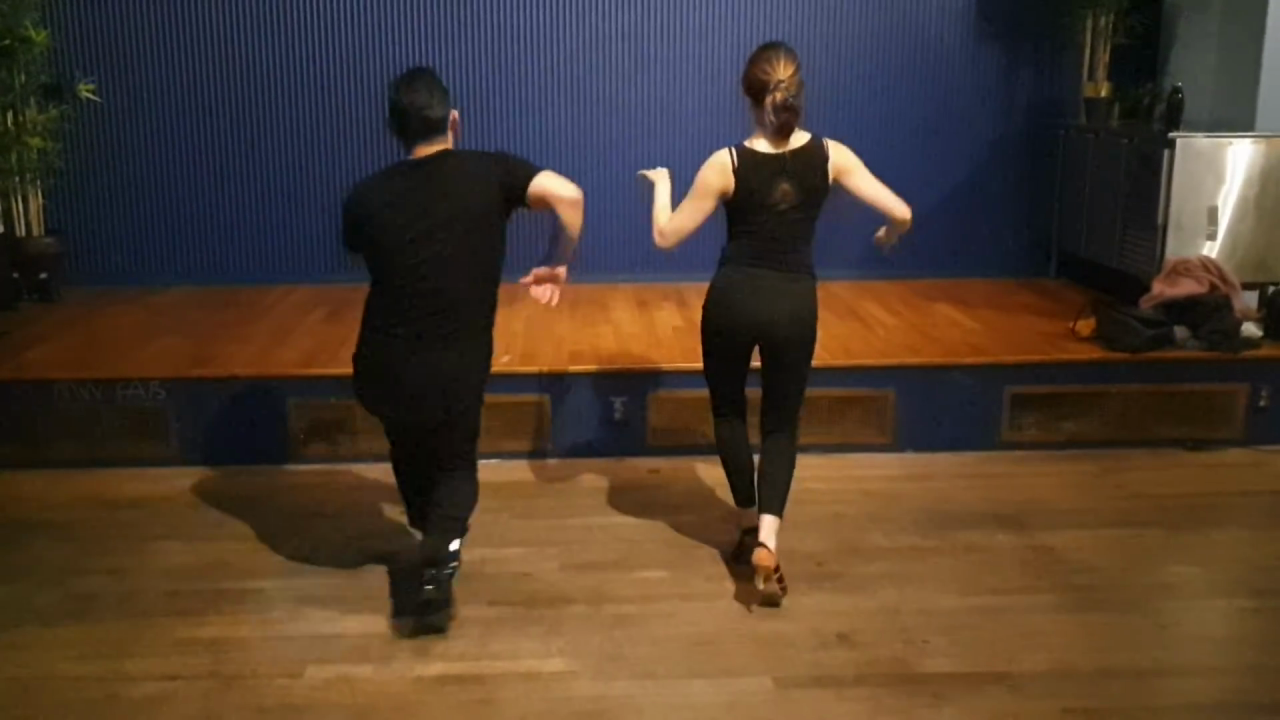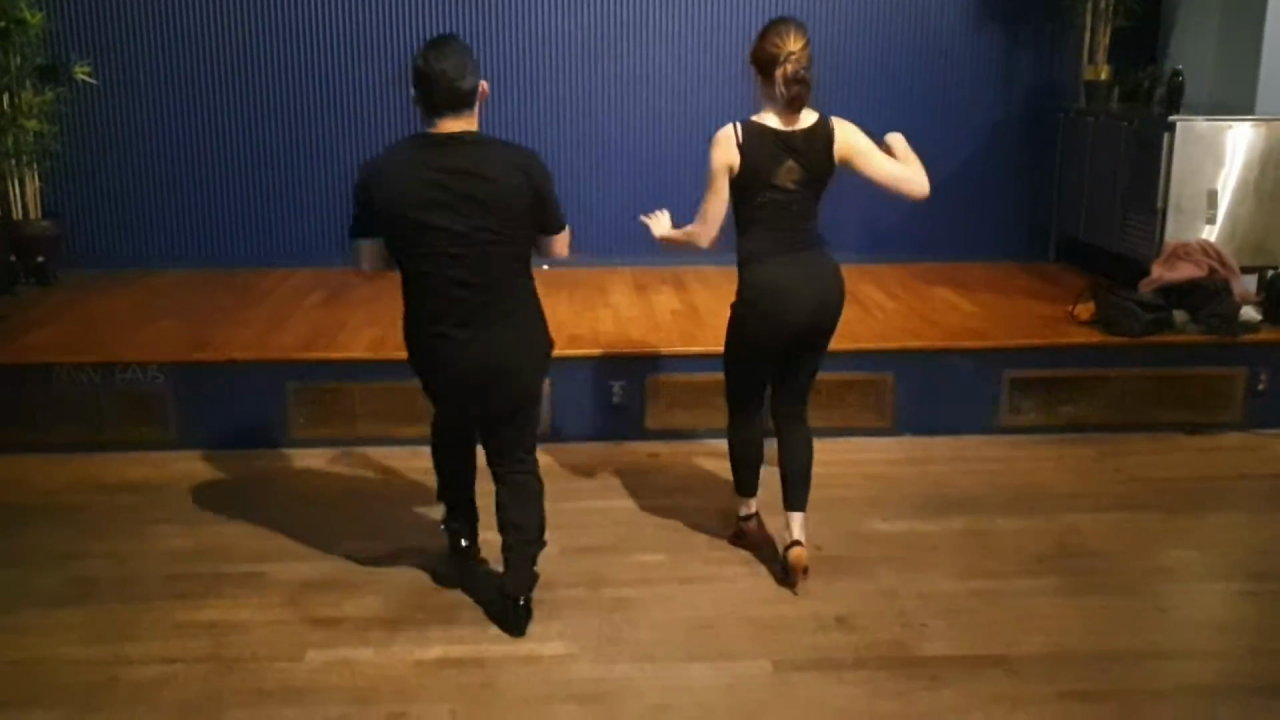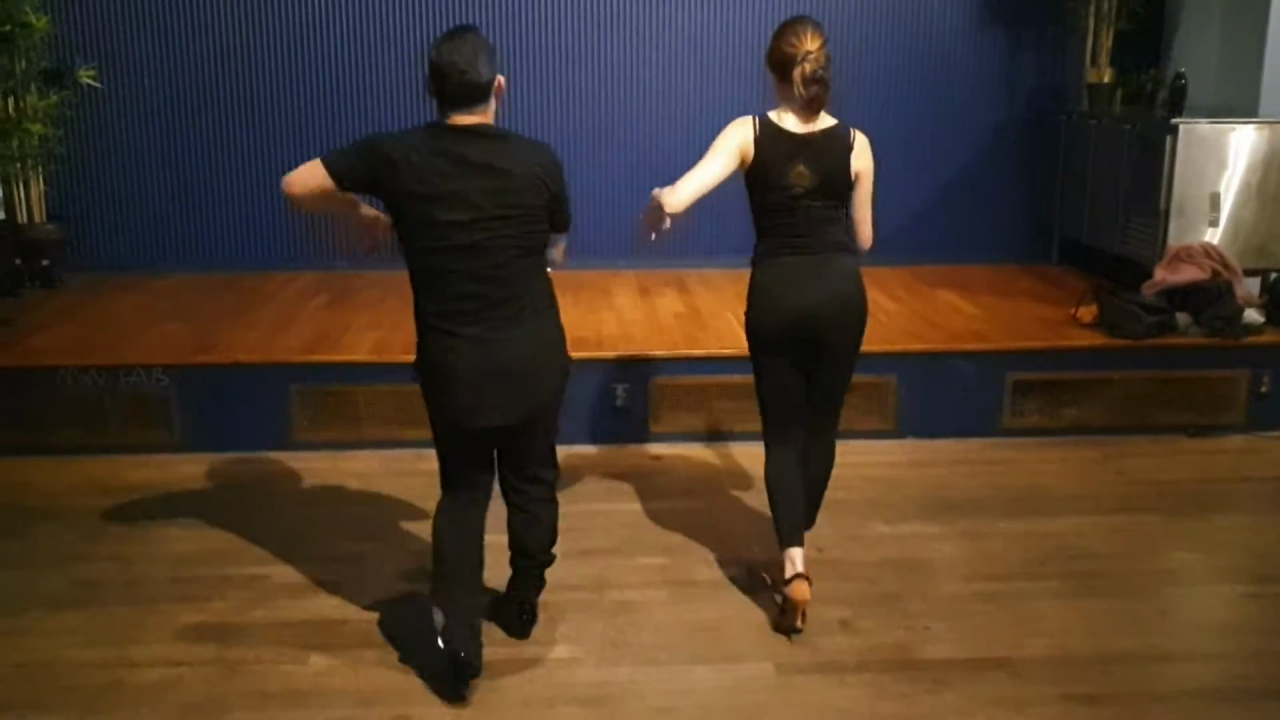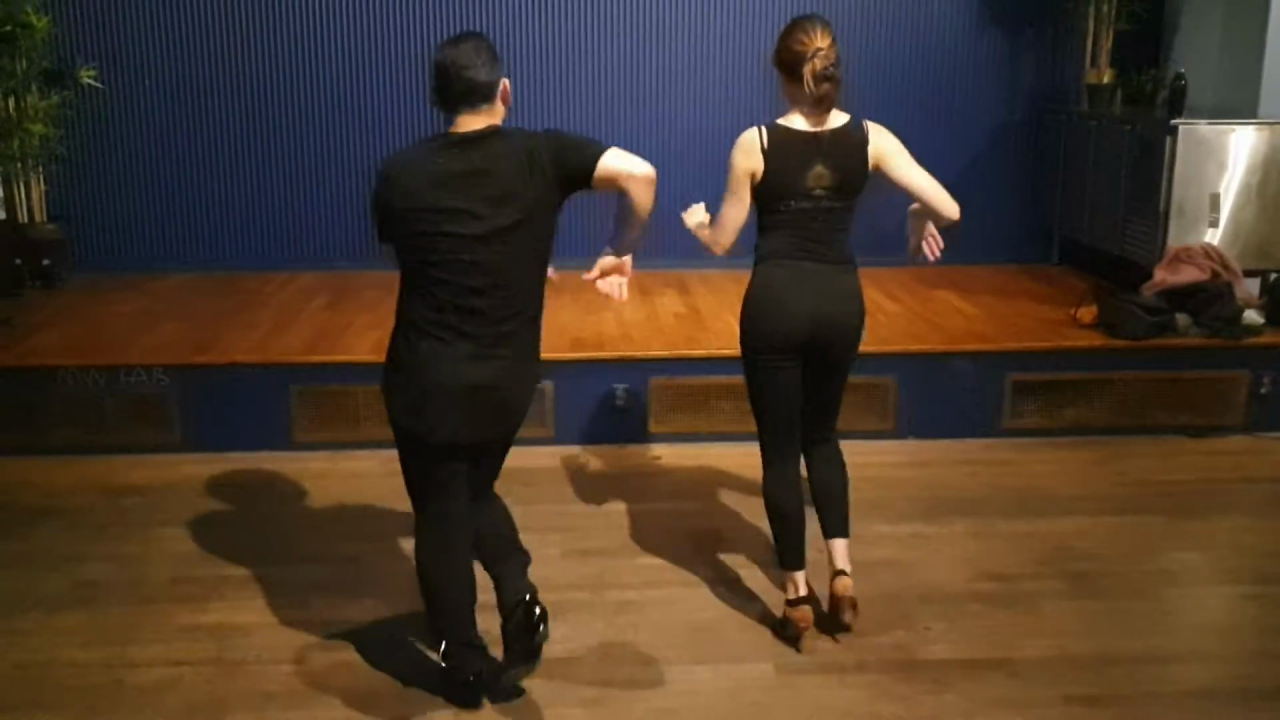
dt=0.3s
person 1, frame 1
left shoulder: (364, 198)
right shoulder: (488, 172)
right elbow: (567, 195)
right wrist: (558, 265)
left hip: (384, 367)
right hip: (456, 369)
left knee: (412, 459)
right knee: (455, 470)
left ankle: (436, 552)
right ankle: (436, 571)
person 1, frame 2
left shoulder: (383, 173)
right shoulder: (519, 165)
right elbow: (558, 250)
left hip: (438, 351)
right hip: (514, 350)
left knee: (452, 435)
right knee: (516, 465)
left ankle: (461, 538)
right ankle: (517, 593)
person 1, frame 3
left shoulder: (394, 155)
right shoulder: (536, 161)
left elbow: (296, 186)
left wrist: (364, 216)
left hip: (454, 365)
right hip: (534, 357)
left knee: (461, 492)
right knee: (531, 480)
left ankle: (461, 643)
right ankle: (523, 603)
person 1, frame 4
left shoulder: (400, 173)
right shoulder: (543, 155)
right elbow: (639, 173)
right wrist: (622, 254)
left hip: (424, 378)
right hip: (507, 376)
left knee: (440, 518)
right knee: (478, 492)
left ankle: (464, 663)
right ankle: (519, 606)
person 2, frame 1
left shoulder: (724, 164)
right shoulder: (829, 156)
left elbow: (666, 236)
right elbow: (901, 214)
left wrist: (661, 187)
right wrist: (891, 233)
left hip: (734, 302)
right hip: (796, 305)
left knee: (729, 414)
right knee: (781, 426)
left ankle: (752, 527)
right ankle: (766, 542)
person 2, frame 2
left shoulder: (731, 140)
right shoulder: (834, 134)
left elbow: (705, 235)
right elbow: (918, 187)
left wrist: (664, 230)
right wrist: (899, 146)
left hip: (768, 292)
right hip: (823, 285)
left knee: (745, 406)
right knee: (792, 409)
left ankle: (748, 519)
right ankle: (796, 539)
person 2, frame 3
left shoulder: (746, 134)
right shoulder: (853, 144)
left elbow: (672, 201)
right elbow: (862, 240)
left wrist: (653, 204)
left hip: (774, 296)
right hip: (839, 293)
left knee: (780, 432)
right knee: (820, 426)
left ankle: (793, 574)
right ankle: (798, 550)
person 2, frame 4
left shoulder: (756, 144)
right shoulder: (869, 138)
left elbow: (719, 243)
right elbow: (947, 207)
left wrist: (695, 220)
right wrist: (922, 220)
left hip: (775, 303)
right hip: (840, 301)
left knee: (780, 449)
right knee: (820, 437)
left ankle: (797, 598)
right ankle: (840, 573)
